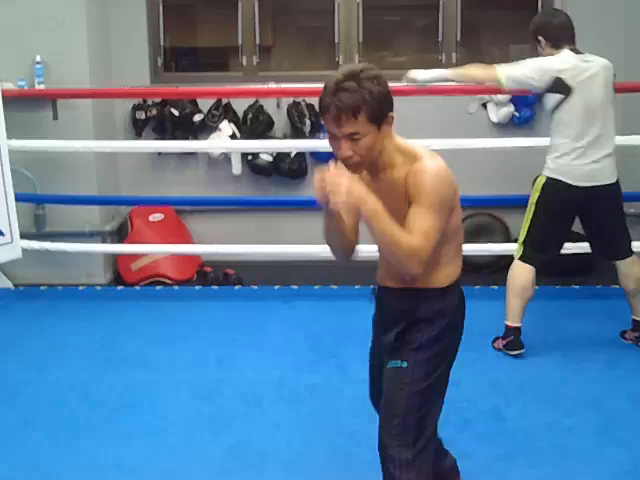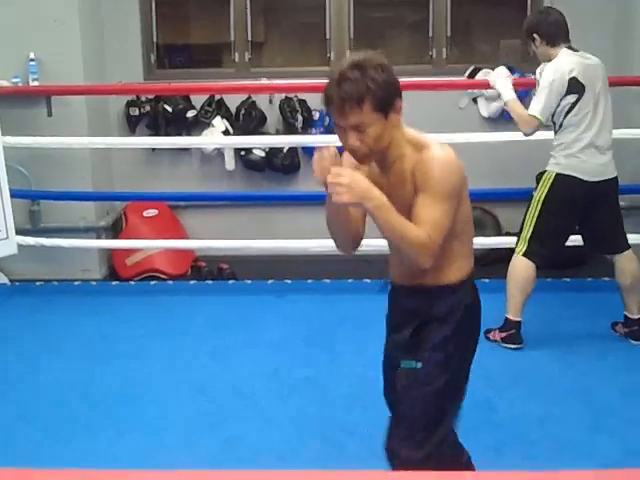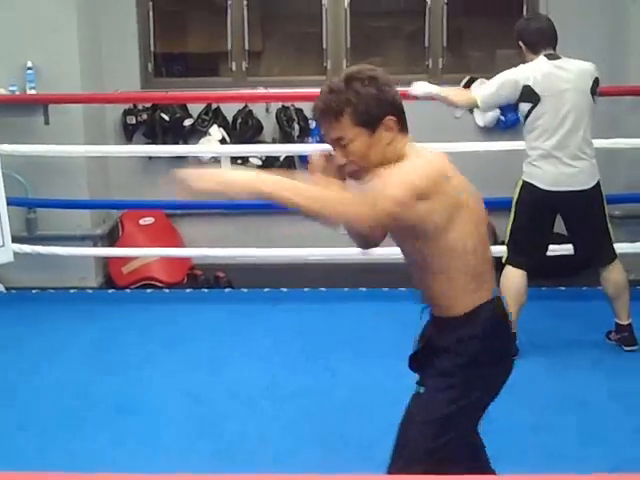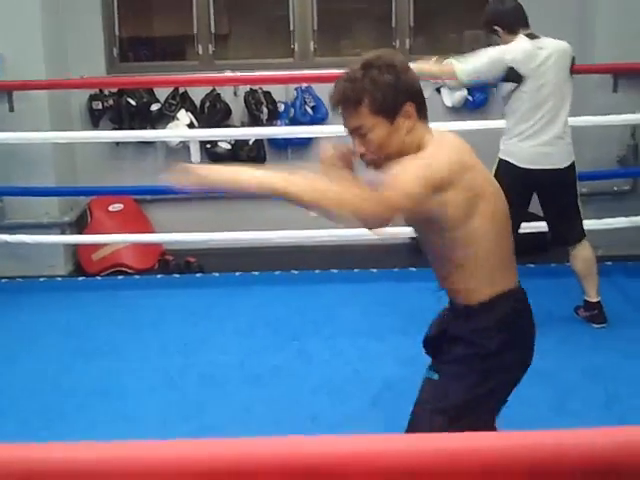
dt=0.7s
person 1, frame 1
left shoulder: (428, 172)
right shoulder: (354, 167)
left elbow: (415, 260)
right elbow: (343, 253)
left wrist: (366, 204)
right wrist: (333, 207)
left hip: (432, 311)
right hip: (390, 304)
left knee: (401, 439)
right knee: (389, 406)
person 1, frame 2
left shoulder: (436, 162)
right shoulder: (362, 160)
left elbow: (423, 253)
right elbow: (348, 244)
left wrist: (371, 198)
right wrist: (335, 194)
left hip: (447, 310)
right hip: (404, 302)
left knee: (411, 444)
right knee: (404, 407)
right ankle: (457, 470)
person 1, frame 3
left shoulder: (420, 171)
right shoulder: (412, 163)
left elbow: (358, 213)
right elbow: (367, 238)
left wrist: (254, 180)
right wrist: (334, 184)
left hip: (474, 343)
right hip: (461, 329)
left knee: (413, 469)
right knee: (453, 429)
person 1, frame 4
left shoulder: (439, 163)
right shoulder: (438, 151)
left elbow: (362, 207)
right elbow: (375, 212)
left wrist: (251, 178)
right wrist: (344, 174)
left hip: (493, 332)
right hip: (475, 318)
right knee: (467, 422)
person 2, frame 1
left shoulder: (548, 68)
right shoulder: (605, 67)
left elbow: (488, 75)
left wrist: (433, 74)
left hip: (562, 179)
right hip: (604, 178)
left knee: (528, 256)
left ankle: (512, 335)
person 2, frame 2
left shoulder: (555, 71)
right shoulder: (596, 64)
left elbow: (528, 125)
left wrist: (504, 88)
left hip: (567, 174)
right hip: (604, 173)
left knee: (528, 251)
left ankle: (510, 328)
person 2, frame 3
left shoulder: (519, 77)
right shoulder: (588, 71)
left elbow: (465, 100)
left wrist: (430, 89)
left hip: (540, 183)
right hip: (585, 182)
left knee: (518, 263)
right knee: (605, 258)
person 2, frame 4
left shoulder: (504, 56)
right shoulder: (563, 49)
left elbow: (450, 72)
left hip: (518, 162)
right hip: (560, 160)
right knee: (574, 236)
right ankle: (594, 305)
